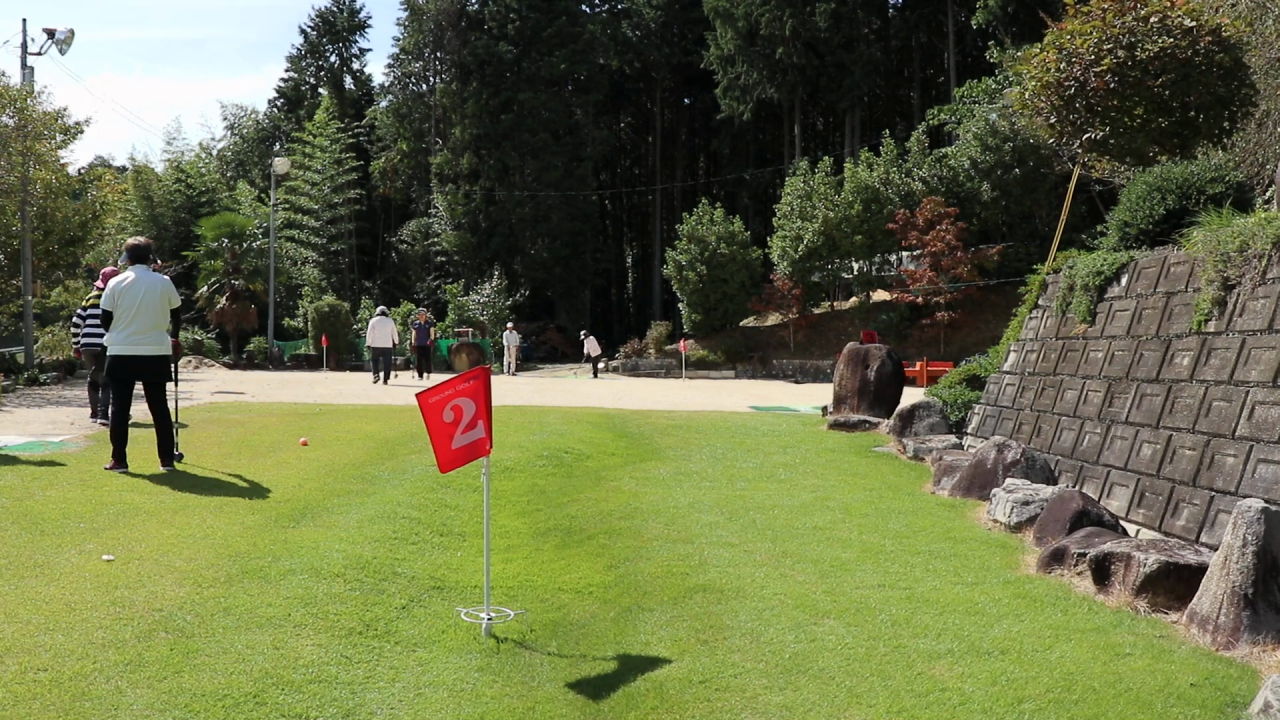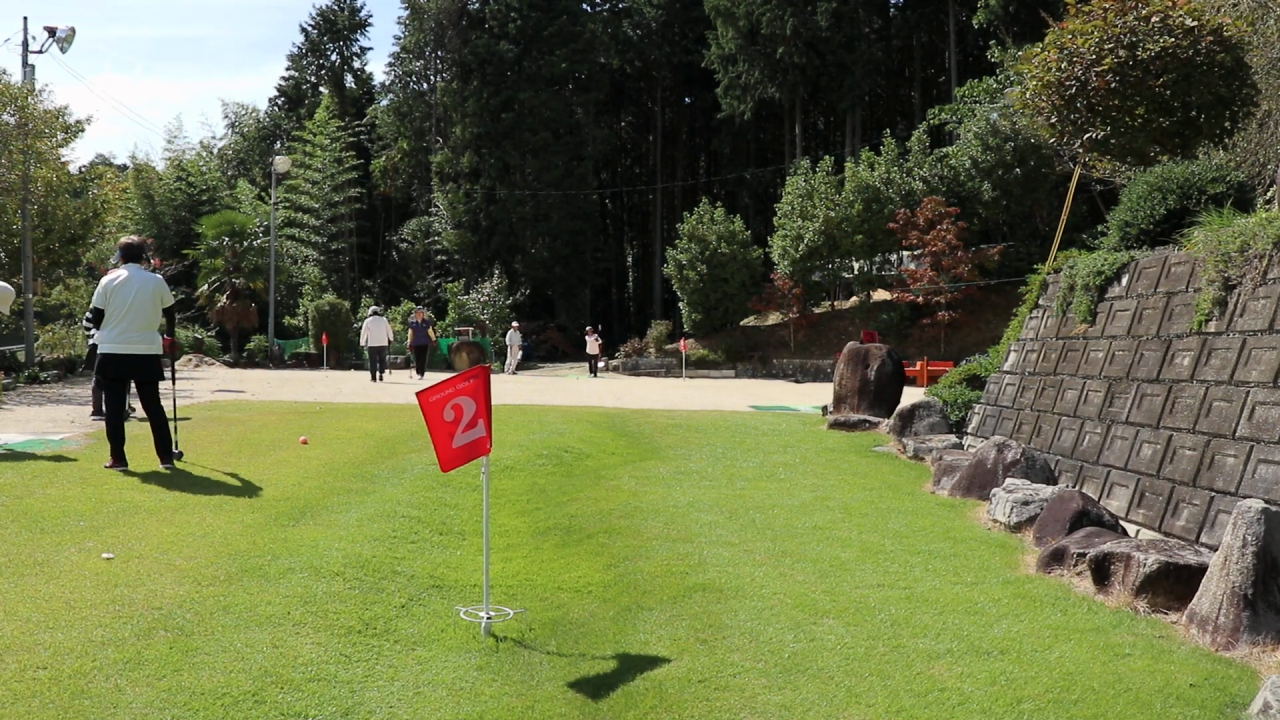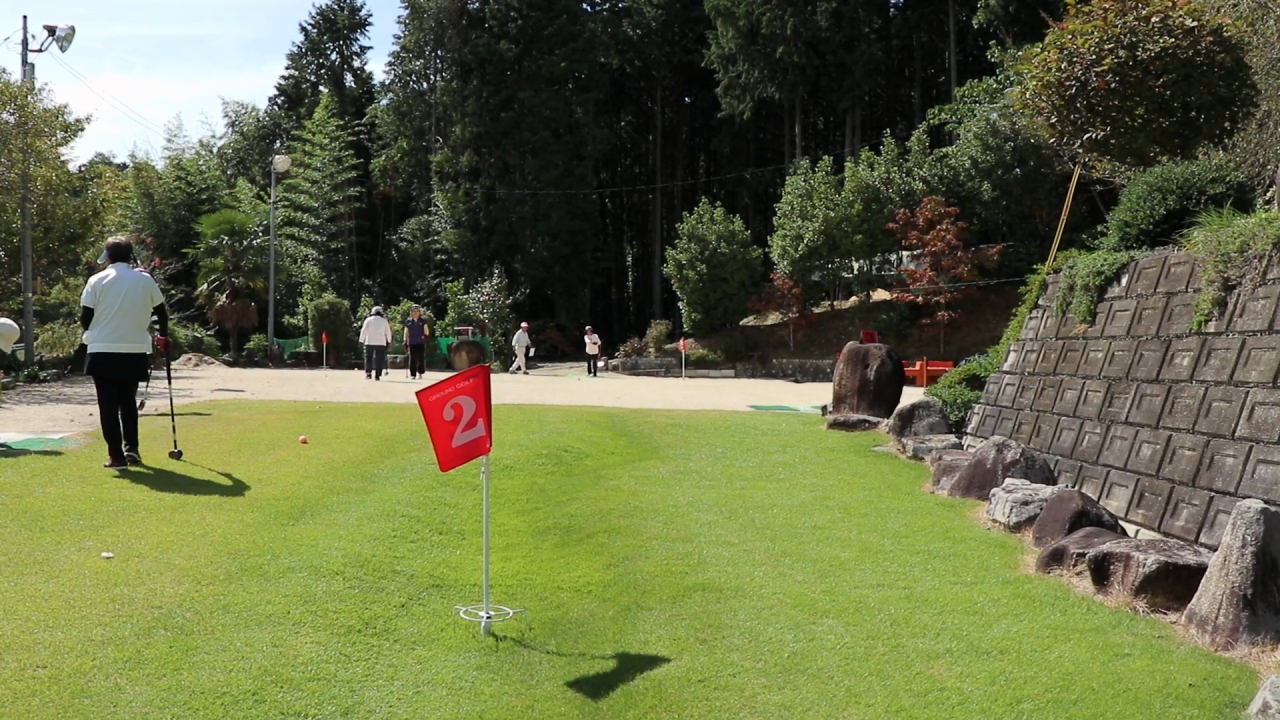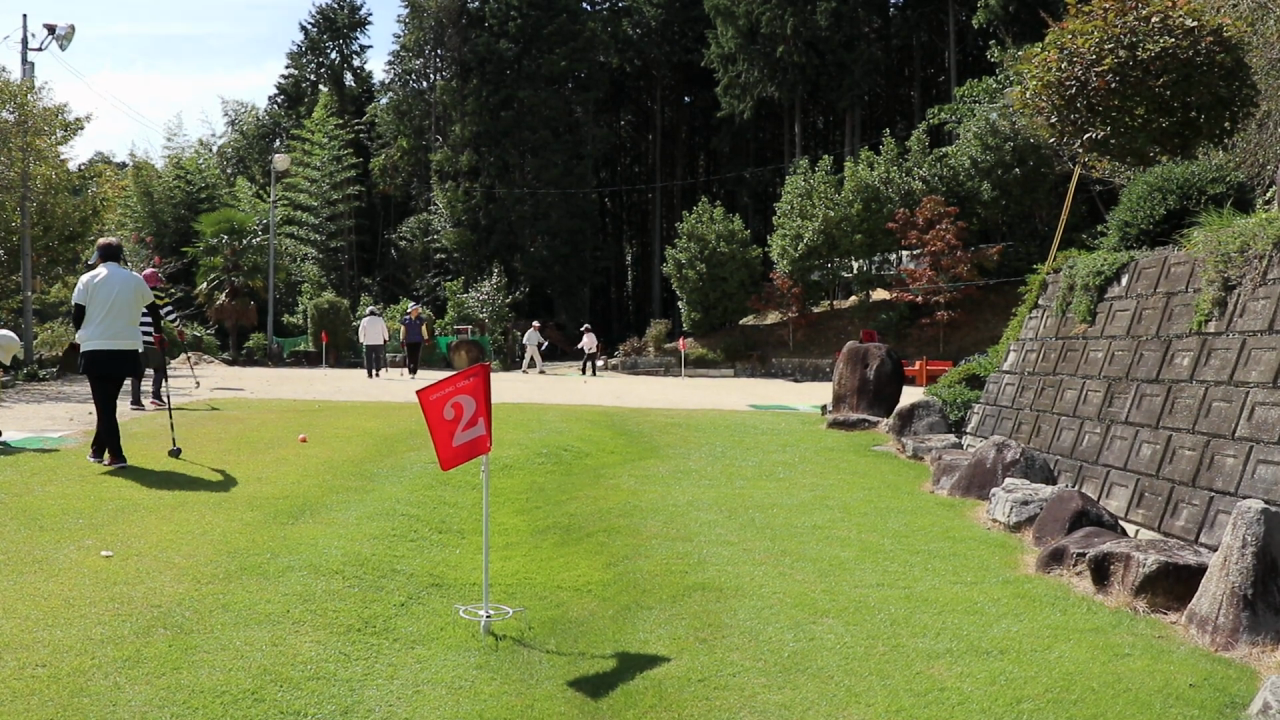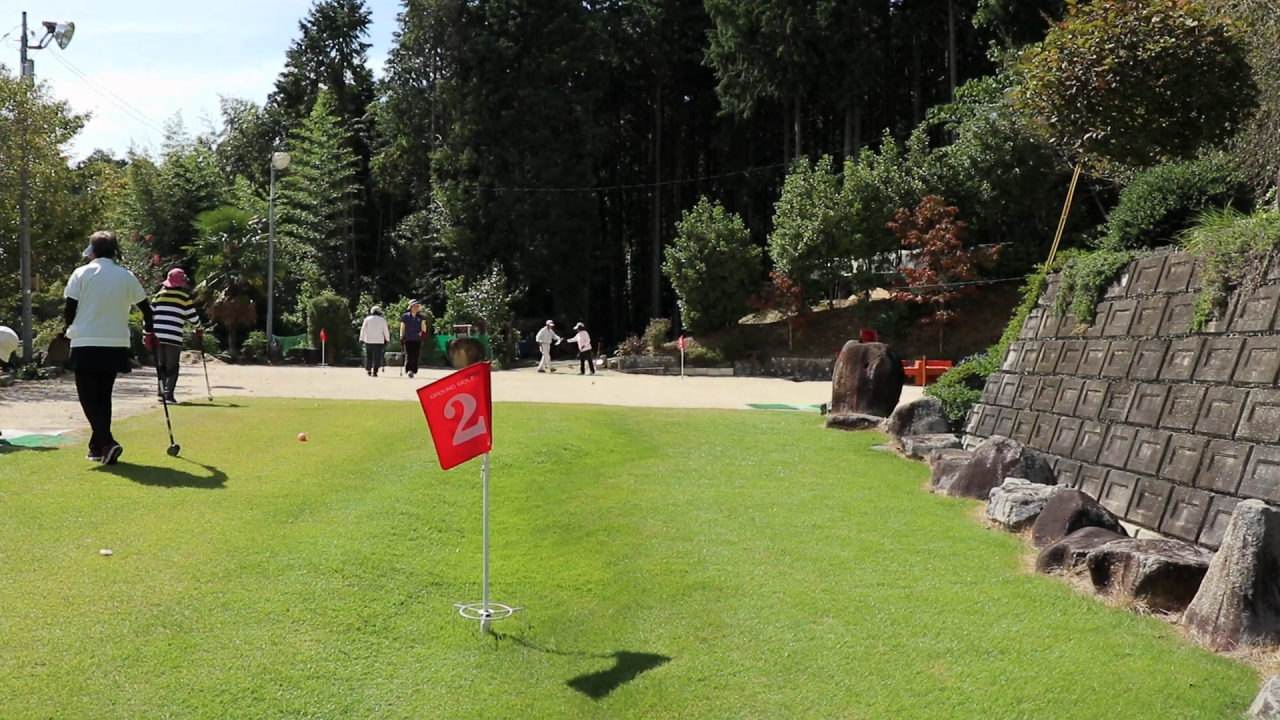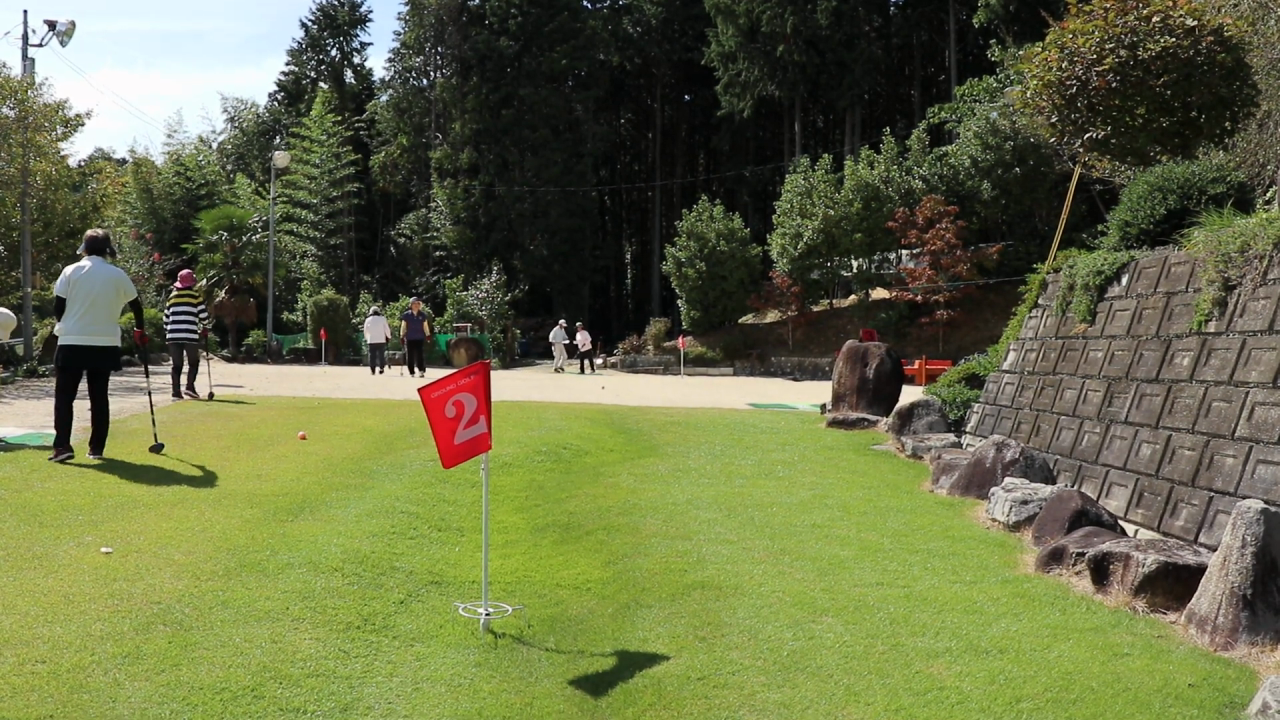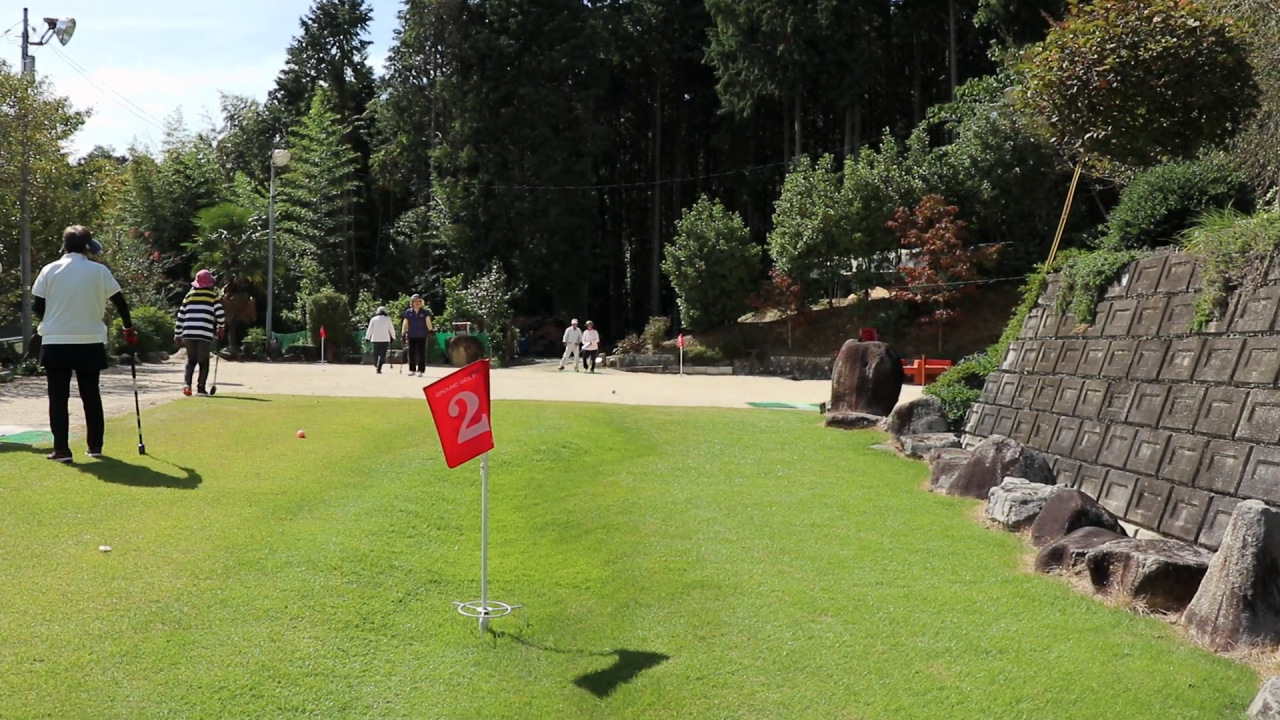
dt=0.5s
person 1, frame 1
left shoulder: (116, 283)
right shoulder: (164, 282)
left elbow: (105, 320)
right elbow: (176, 316)
right wrist: (174, 339)
left hip: (121, 353)
right hip: (155, 353)
left knee: (120, 408)
right knee: (159, 407)
left ankle: (119, 460)
right ankle: (167, 459)
person 1, frame 2
left shoulder: (108, 281)
right shoulder: (156, 281)
left elbow: (96, 318)
right elbow: (170, 314)
right wrist: (169, 338)
left hip: (112, 352)
right hip: (146, 352)
left knee: (114, 407)
right knee: (153, 406)
left ankle: (118, 458)
right ankle: (166, 456)
person 1, frame 3
left shoulder: (97, 280)
right shoulder: (145, 280)
left elbow: (85, 318)
right elbow: (161, 312)
left wrist: (95, 333)
right wrist: (163, 337)
left hip: (103, 351)
right hip: (135, 351)
left knee: (108, 405)
right knee: (127, 402)
left ankle: (117, 457)
right ankle: (132, 448)
person 1, frame 4
left shoulder: (88, 278)
right shoulder: (134, 279)
left elbow: (77, 315)
right elbow: (154, 310)
left wrist: (81, 335)
right wrist: (158, 335)
left hip: (96, 348)
right hip: (126, 348)
left knee: (103, 402)
right knee: (109, 400)
left ankle: (116, 454)
right ankle: (98, 449)
person 1, frame 5
left shoulder: (82, 273)
right shoulder: (126, 276)
left elbow: (70, 309)
right elbow: (145, 308)
left wrist: (68, 328)
right wrist: (149, 333)
left hip: (86, 344)
right hip: (115, 345)
left knee: (89, 398)
right knee: (103, 398)
left ankle: (106, 443)
right ankle: (97, 447)
person 1, frame 6
left shoulder: (71, 271)
right shoulder: (118, 275)
left elbow: (58, 307)
right elbow: (136, 306)
left wrist: (66, 324)
right wrist: (139, 330)
left hip: (72, 343)
right hip: (105, 344)
left knee: (64, 396)
right knee: (99, 397)
left ankle: (63, 446)
right ankle: (97, 447)
person 1, frame 7
left shoulder: (50, 270)
right shoulder: (99, 271)
left elbow: (38, 307)
right elbow: (120, 302)
right wrist: (128, 329)
left hip: (56, 342)
right hip: (90, 342)
left knee: (58, 397)
right knee: (91, 395)
left ankle: (61, 449)
right ankle: (95, 445)
